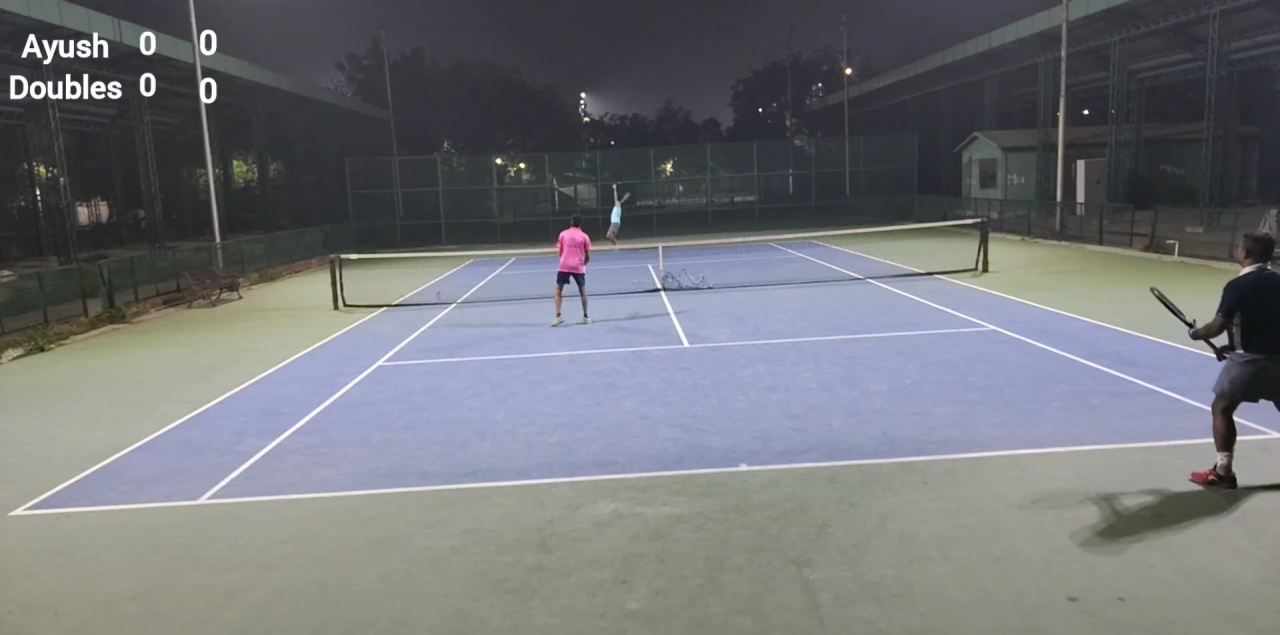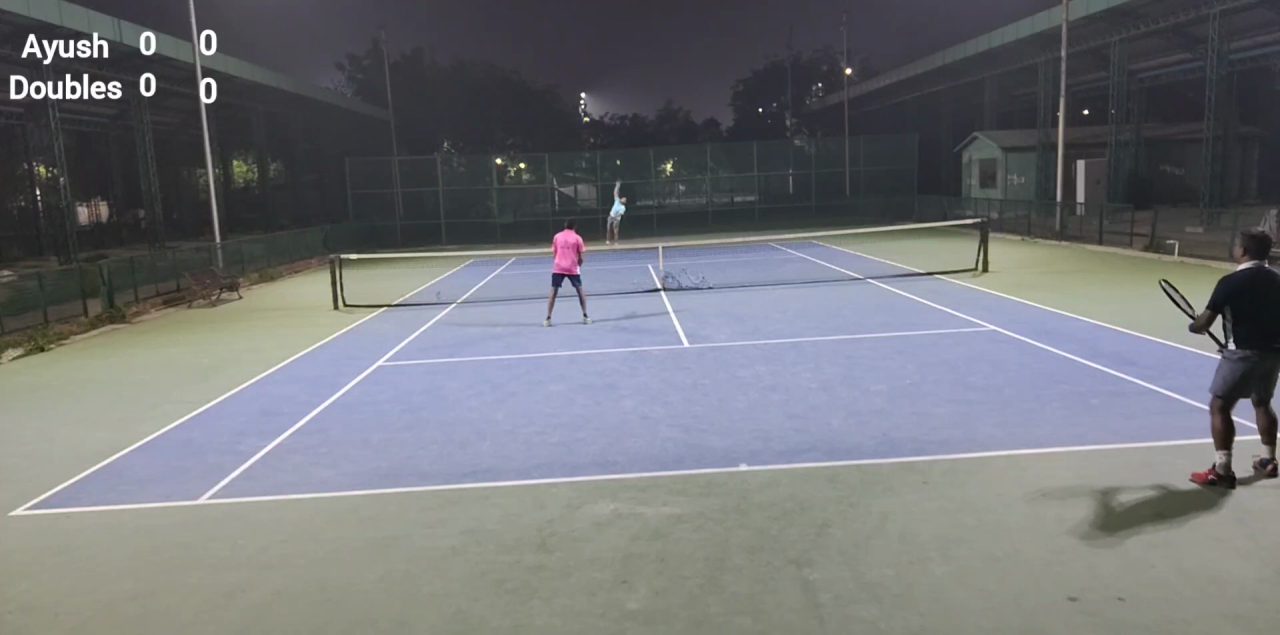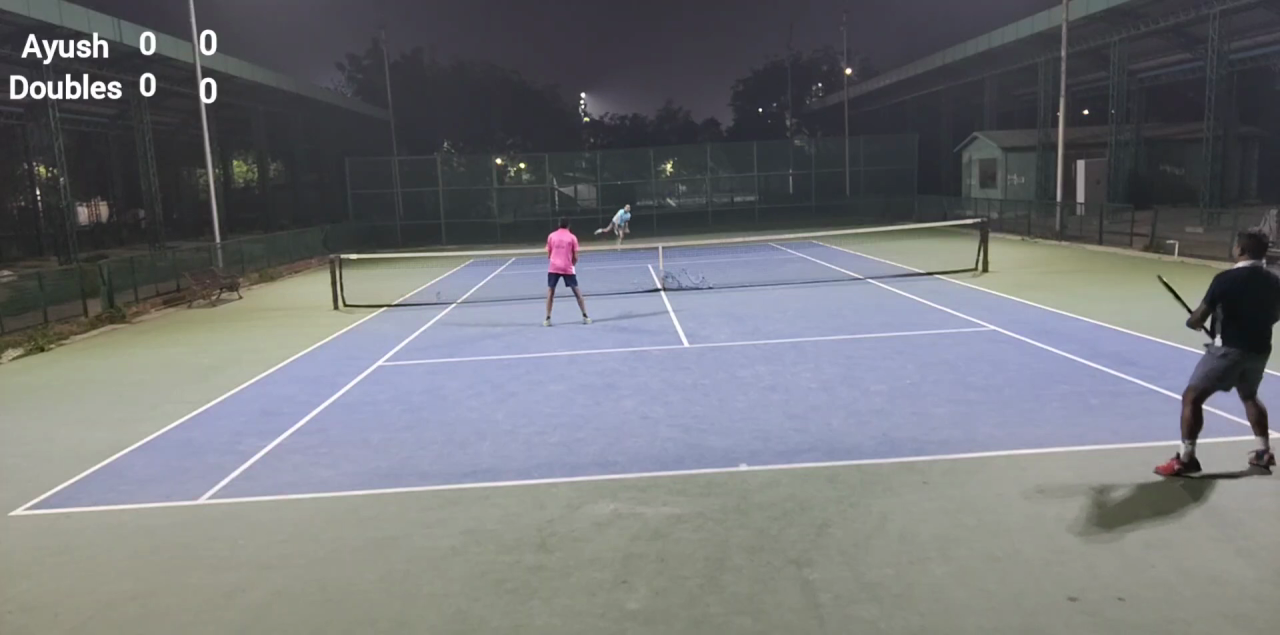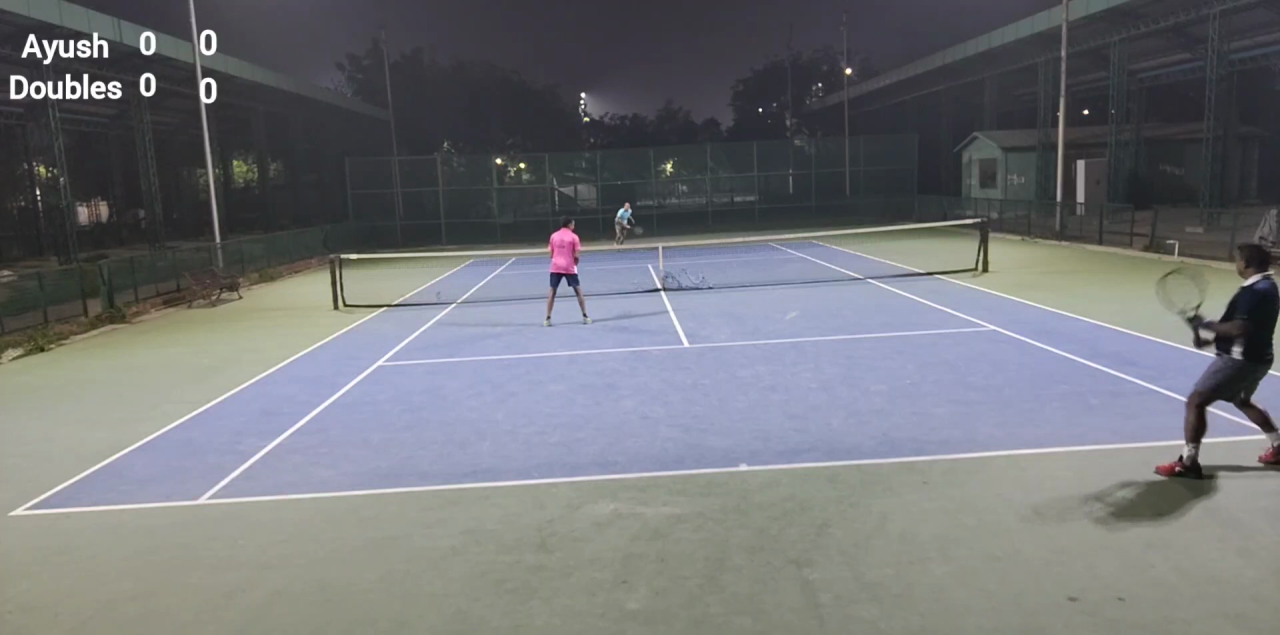
dt=0.3s
person 1, frame 1
left shoulder: (1238, 286)
left elbow: (1217, 328)
left wrist: (1196, 334)
left hip: (1250, 358)
left knee: (1222, 409)
left ankle: (1223, 472)
person 1, frame 2
left shoulder: (1231, 282)
left elbow: (1205, 322)
left wrist: (1194, 326)
left hip: (1243, 353)
left knee: (1219, 408)
left ankle: (1223, 471)
person 1, frame 3
left shoulder: (1227, 278)
left elbow: (1199, 318)
left wrist: (1191, 320)
left hip: (1228, 349)
right hip: (1259, 350)
left knee: (1192, 398)
right knee: (1249, 396)
left ankle: (1186, 459)
person 1, frame 4
left shoulder: (1254, 292)
left elbow: (1239, 329)
left wrist: (1204, 325)
right wrist: (1209, 336)
left hip: (1241, 359)
right hip: (1258, 358)
left knee: (1195, 402)
right knee: (1242, 401)
left ankle: (1189, 462)
